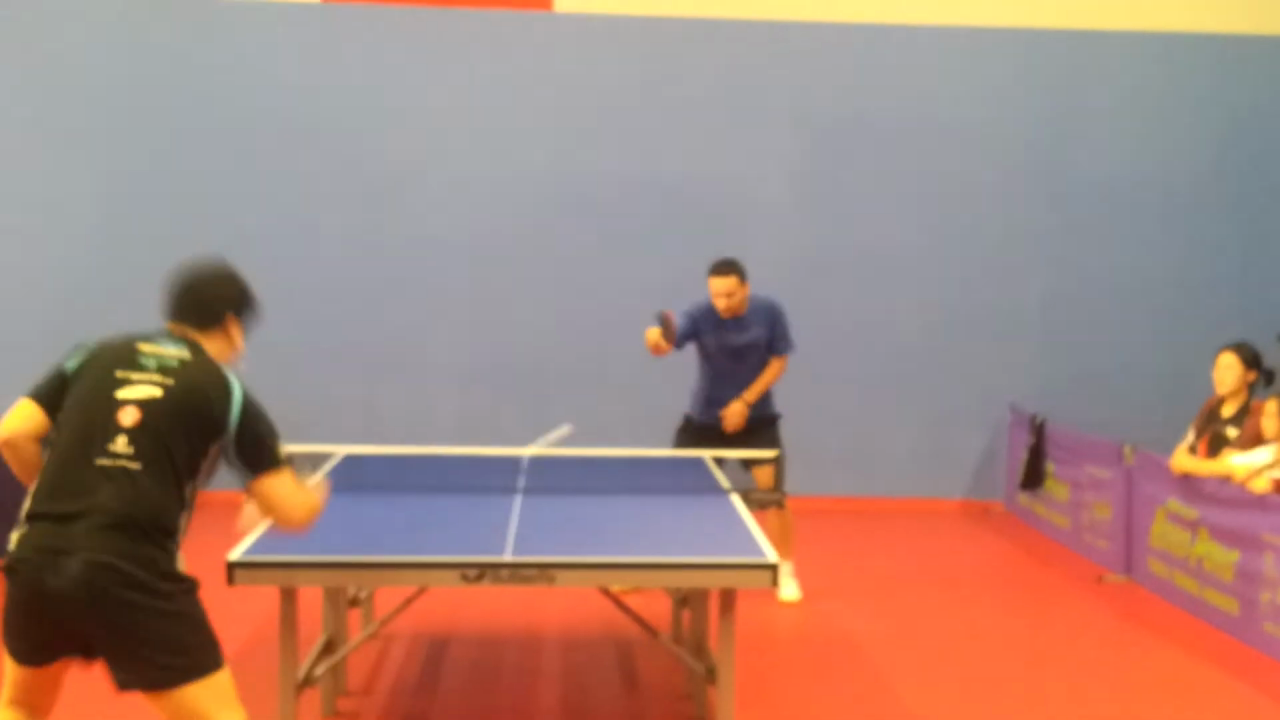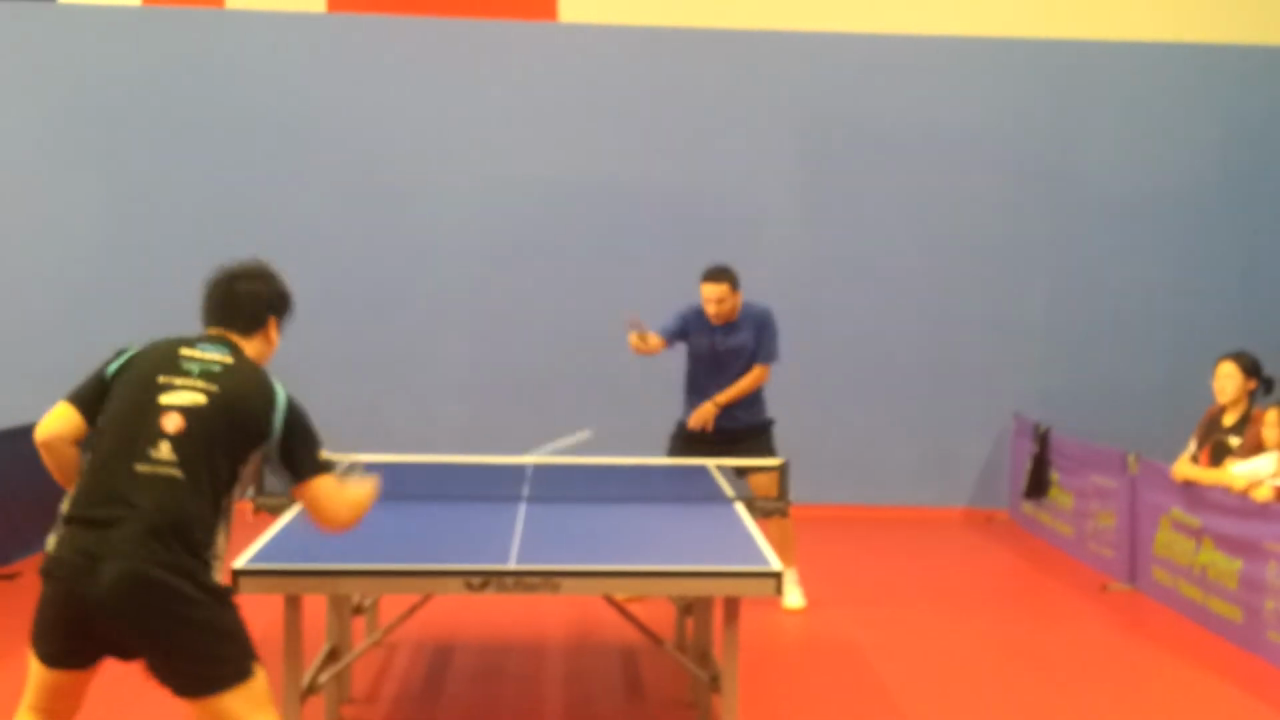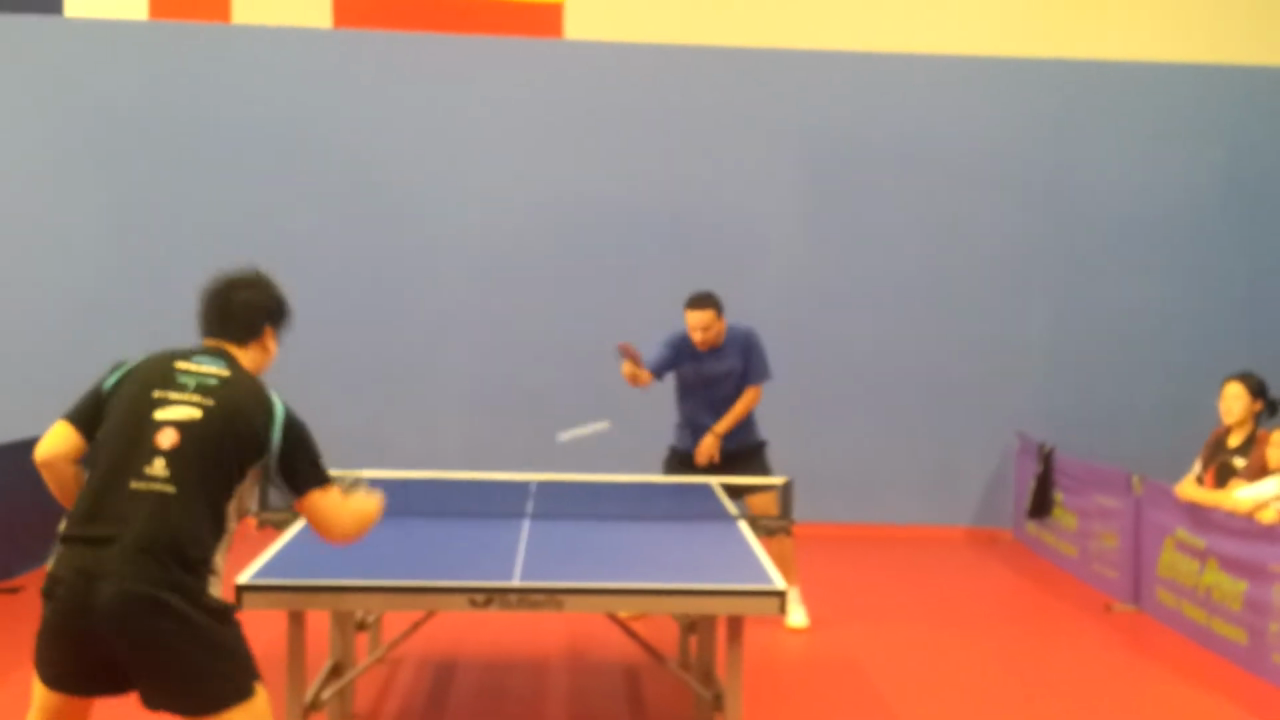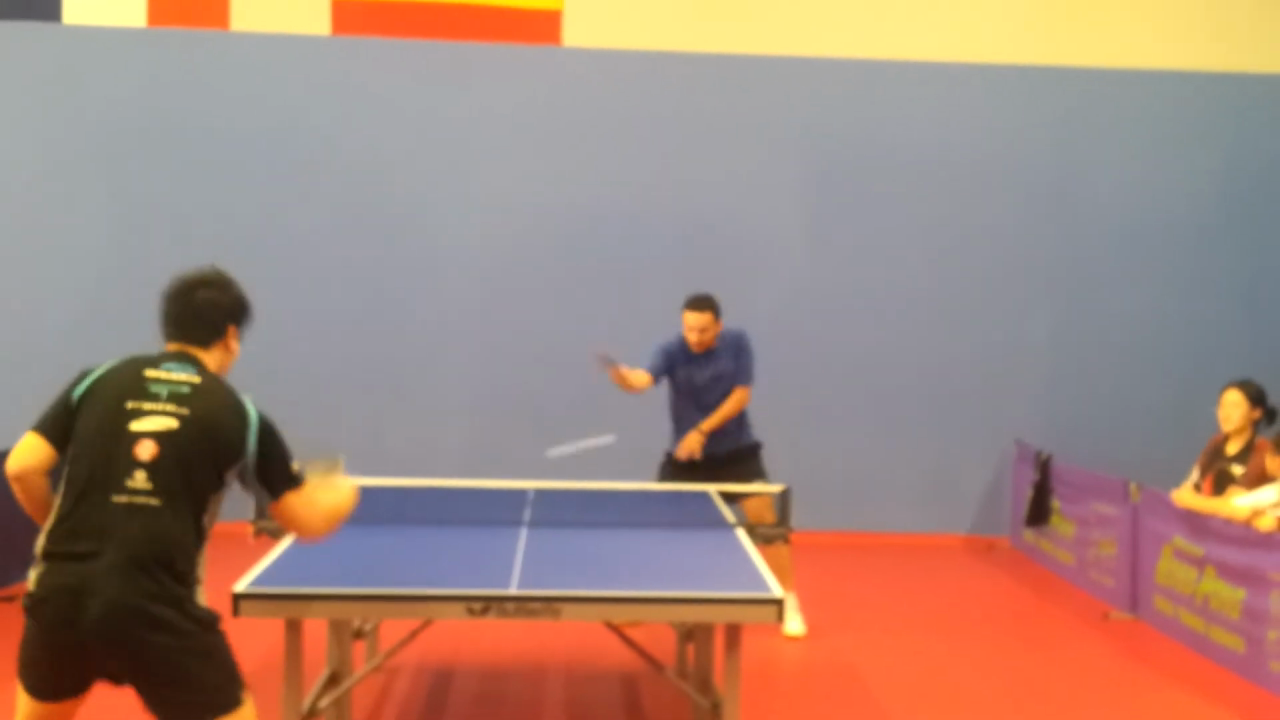
dt=0.7s
person 1, frame 1
left shoulder: (97, 355)
right shoulder: (229, 395)
right elbow: (294, 512)
right wrist: (315, 492)
left hip: (37, 561)
right hip: (133, 575)
person 1, frame 2
left shoulder: (135, 359)
right shoulder: (270, 398)
left elbow: (51, 436)
right elbow: (334, 512)
right wrist: (364, 490)
left hip: (75, 563)
right hip: (172, 582)
person 1, frame 3
left shoulder: (132, 374)
right shoulder: (268, 411)
left elbow: (51, 454)
right elbow: (336, 525)
right wrist: (368, 506)
left hip: (76, 584)
right hip: (173, 600)
person 1, frame 4
left shoulder: (98, 381)
right shoulder: (238, 415)
left elbow: (21, 467)
right elbow: (308, 520)
right wrist: (344, 493)
left hip: (60, 594)
right hip: (158, 610)
person 2, frame 1
left shoulder: (770, 312)
right shoulder: (699, 315)
left elbow: (779, 361)
right elbow: (661, 346)
left wrist: (744, 402)
right wrist: (656, 337)
left hip: (756, 418)
right hip: (703, 419)
left knee: (772, 493)
left ankle: (786, 571)
person 2, frame 2
left shoulder: (761, 318)
right shoulder: (691, 317)
left elbow: (761, 373)
right elbow: (655, 342)
left wrist: (716, 404)
right wrist: (642, 341)
left hip: (749, 427)
right hip: (694, 424)
left knee: (771, 500)
left ankle: (789, 578)
person 2, frame 3
left shoulder: (746, 340)
right shoulder: (677, 345)
left elbow: (753, 393)
right elbow: (645, 378)
left wrist: (716, 434)
right wrist: (634, 372)
left hip: (741, 448)
right hip: (688, 450)
left knee: (771, 521)
left ankle: (792, 596)
person 2, frame 4
left shoulder: (738, 341)
right shoulder: (671, 350)
left elbow: (741, 395)
right elbow: (642, 379)
left wrist: (701, 431)
right wrist: (624, 376)
left hip: (737, 451)
right hip: (683, 454)
left knee: (766, 524)
left ankle: (789, 603)
